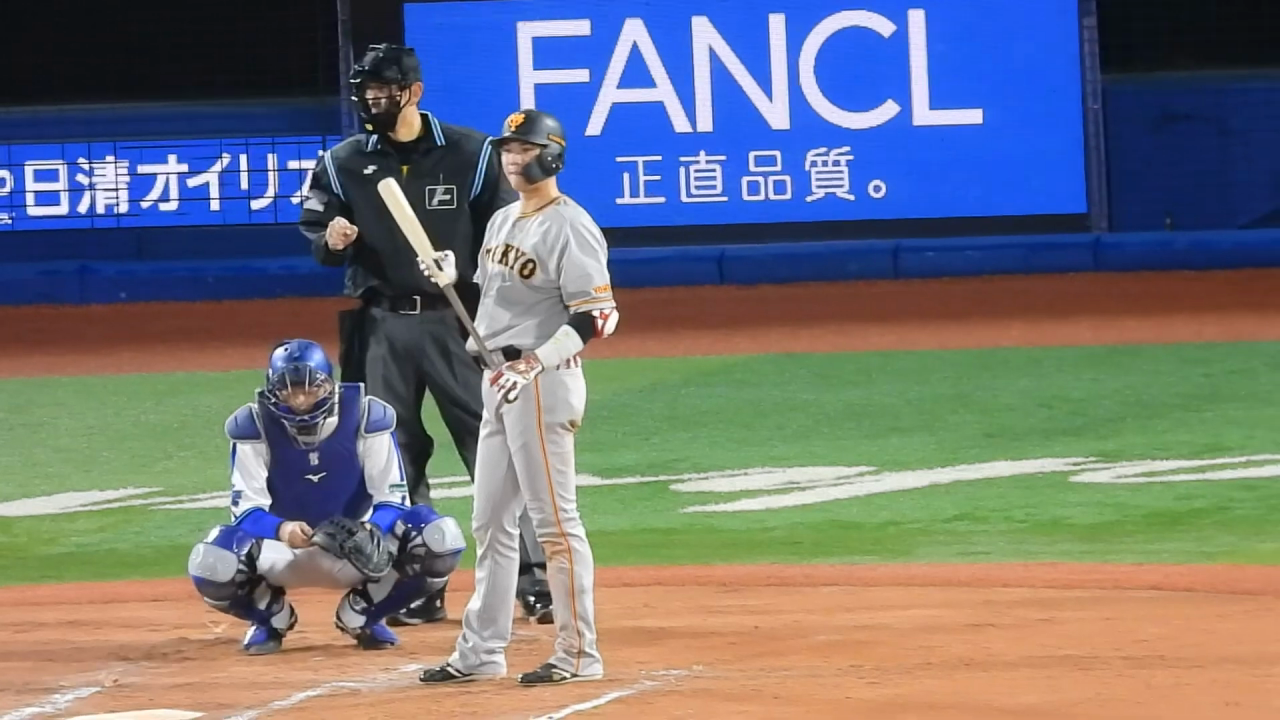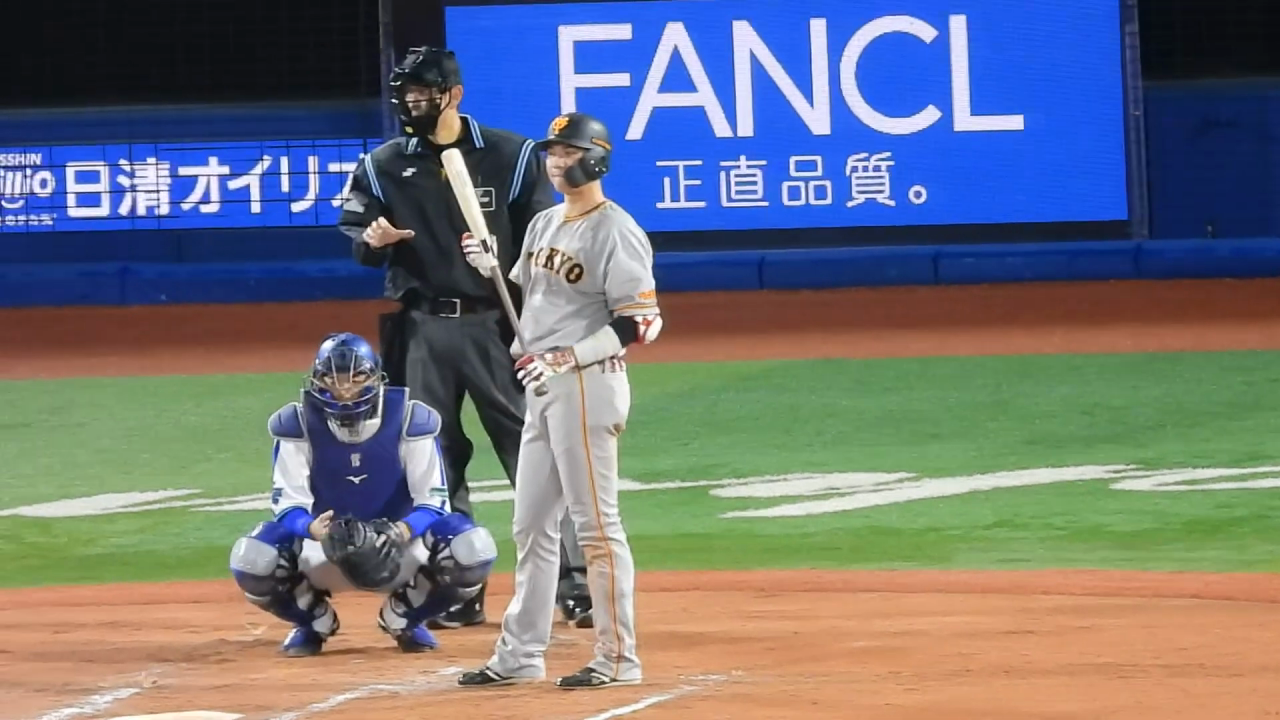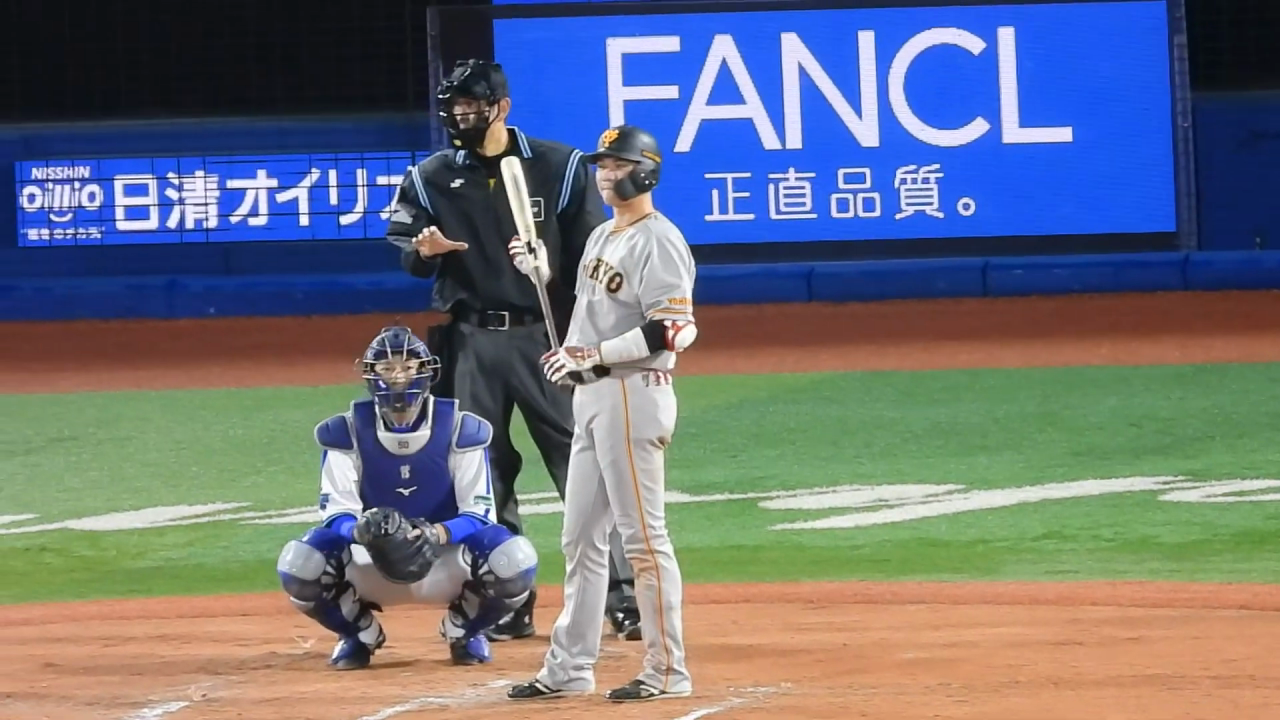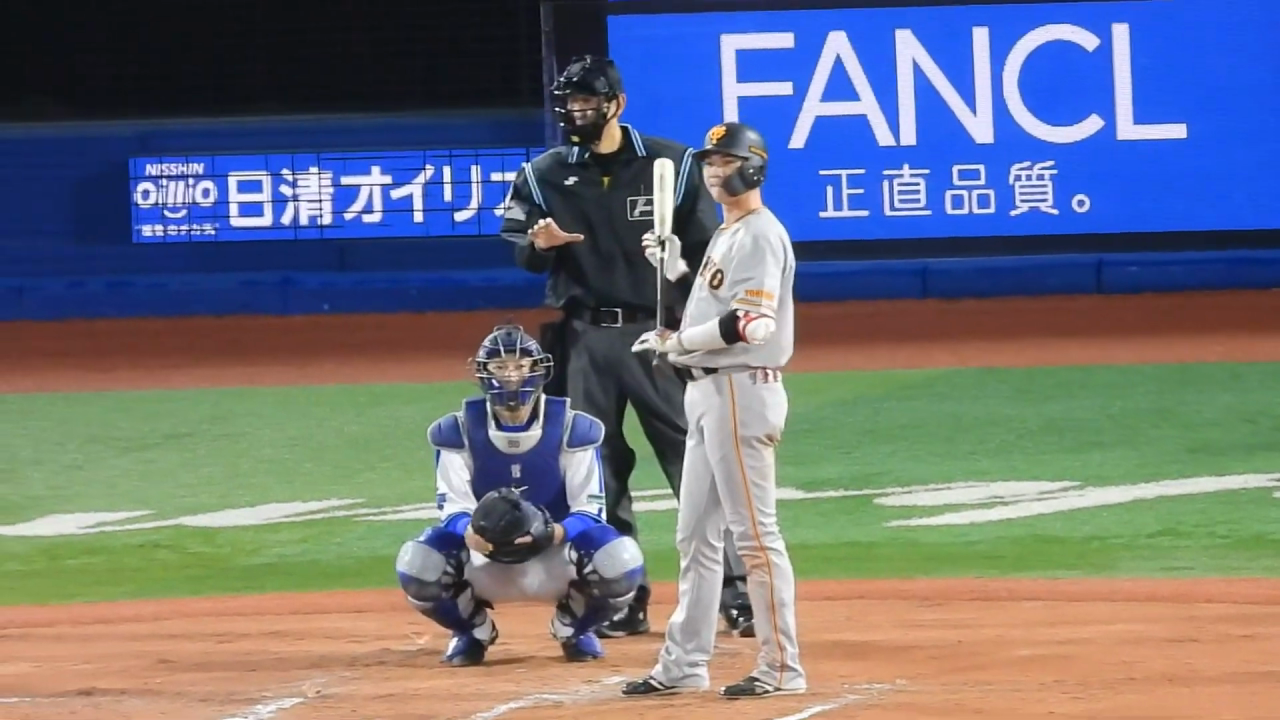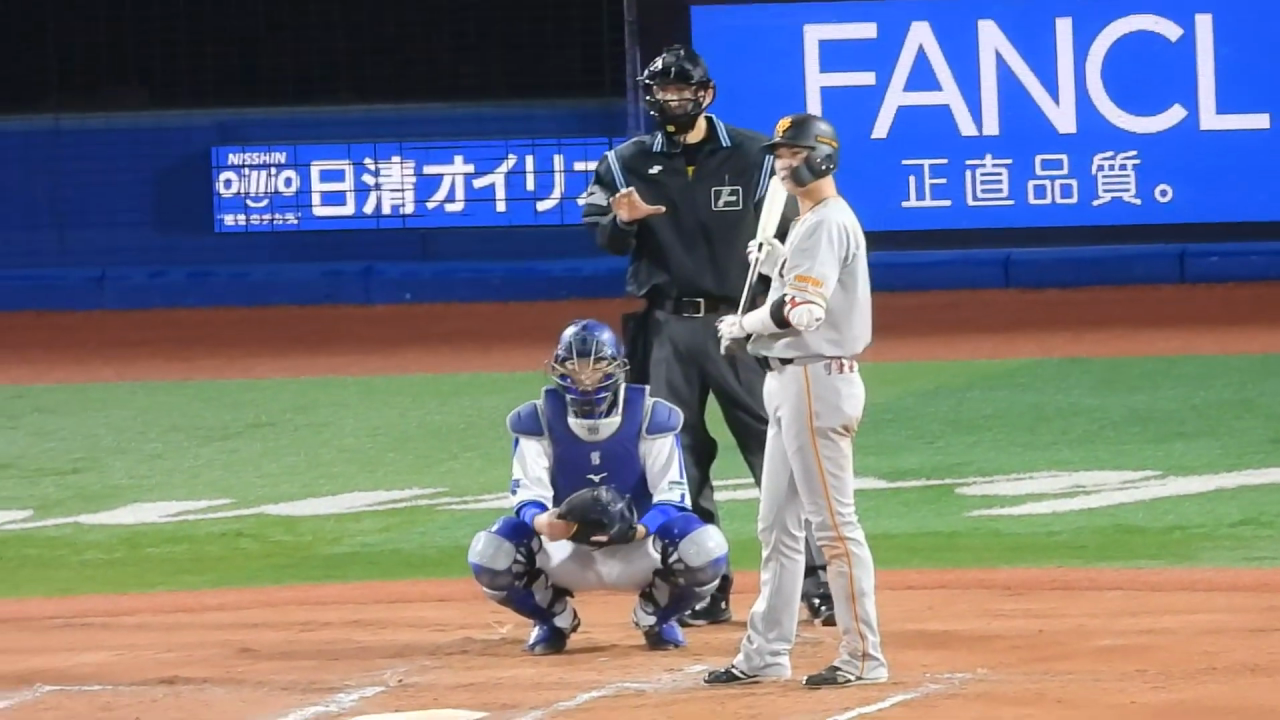
dt=0.5s
person 1, frame 1
left shoulder: (470, 153)
right shoulder: (343, 163)
right elbow: (314, 234)
right wrist: (331, 241)
left hip: (456, 322)
right hip: (381, 326)
right knee: (395, 460)
left ankle: (533, 582)
right ankle: (420, 589)
person 1, frame 2
left shoulder: (512, 155)
right shoulder: (382, 165)
right elbow: (355, 238)
right wrist: (372, 240)
left hip: (495, 324)
right hip: (422, 329)
right knee: (433, 463)
person 1, frame 3
left shoulder: (559, 166)
right shoulder: (430, 177)
left elbow: (589, 257)
right elbow: (404, 251)
right wrist: (423, 251)
left hip: (544, 336)
right hip: (470, 341)
right knee: (484, 475)
person 1, frame 4
left shoulder: (672, 164)
right shoulder: (544, 173)
left elbow: (703, 253)
right elbow: (519, 249)
right wrist: (539, 245)
left hip: (658, 333)
right hip: (584, 338)
right knee: (597, 473)
person 1, frame 5
left shoulder: (753, 154)
right shoulder: (628, 162)
right elbow: (603, 237)
right wrist: (622, 221)
right hip: (666, 327)
right knee: (679, 461)
person 2, frame 1
left shoulder: (569, 225)
right shoulder: (502, 220)
left elbow: (598, 316)
left wrist: (532, 365)
right wrist: (451, 275)
left hip: (543, 381)
right hip: (501, 383)
left knee: (554, 520)
right knee: (491, 521)
left ankle: (579, 654)
right ankle: (482, 650)
person 2, frame 2
left shoulder: (615, 230)
right shoulder: (543, 223)
left elbow: (642, 321)
right elbow: (523, 295)
left wrist: (569, 357)
right wrist: (491, 266)
left hip: (588, 384)
right hip: (542, 386)
left knee: (596, 524)
right knee: (531, 524)
left ankle: (618, 659)
right ankle: (520, 653)
person 2, frame 3
left shoulder: (658, 240)
right shoulder: (601, 236)
left elbow: (674, 330)
left wrist: (593, 354)
right wrist: (540, 272)
left hip: (633, 395)
right hip: (590, 395)
left knee: (643, 536)
right knee: (581, 536)
left ankle: (668, 671)
right ankle: (570, 665)
person 2, frame 4
left shoulder: (760, 234)
right shoulder: (725, 233)
left elbow: (751, 323)
left wrist: (676, 339)
right wrist: (676, 268)
left hip: (742, 391)
right hip: (709, 392)
left knee: (755, 532)
right knee: (696, 533)
left ankle: (782, 667)
right ankle: (685, 662)
person 2, frame 5
left shoulder: (826, 222)
right shoulder: (812, 221)
left elbow: (801, 311)
left wrist: (740, 324)
right wrist: (775, 267)
left hip: (816, 382)
right hip: (791, 382)
left knee: (833, 522)
right knee: (778, 523)
left ankle: (863, 656)
right ankle: (767, 651)
person 3, frame 1
left shoulder: (366, 416)
right shoulder: (254, 423)
left elbow: (394, 497)
right elbow: (245, 505)
left wrist: (372, 529)
right wrist: (281, 529)
right hip: (283, 545)
left knee: (443, 540)
right knee: (210, 567)
left ankle: (361, 615)
right ankle: (271, 618)
person 3, frame 2
left shoulder: (409, 419)
right shoulder: (298, 422)
left elbow: (435, 501)
right elbow: (287, 503)
left wrist: (402, 531)
right wrist: (312, 527)
left hip: (397, 548)
right hip: (324, 550)
left knee: (474, 550)
right knee: (251, 560)
left ankle: (403, 617)
right ankle: (313, 621)
person 3, frame 3
left shoulder: (460, 429)
right shoulder: (348, 431)
left elbow: (480, 512)
right elbow: (335, 510)
left wrist: (438, 533)
right wrist: (358, 530)
left hip: (446, 559)
right hip: (372, 563)
left knee: (516, 561)
right knee: (298, 564)
left ankle: (463, 630)
right ankle: (360, 634)
person 3, frame 4
left shoulder: (570, 428)
right shoulder: (459, 429)
left elbow: (591, 510)
right elbow: (454, 507)
left wrist: (554, 533)
right wrist: (470, 530)
left hip: (555, 559)
right hip: (486, 562)
left knee: (621, 563)
right knee: (417, 567)
left ankle: (573, 627)
right ankle: (473, 630)
person 3, frame 5
right shoulder: (539, 417)
left elbow: (673, 496)
right elbow: (528, 493)
left wrist: (639, 530)
right wrist: (541, 521)
left hip: (636, 549)
right hip: (566, 549)
left knee: (707, 549)
right knee: (488, 555)
left ankle: (655, 617)
right ankle: (555, 619)
